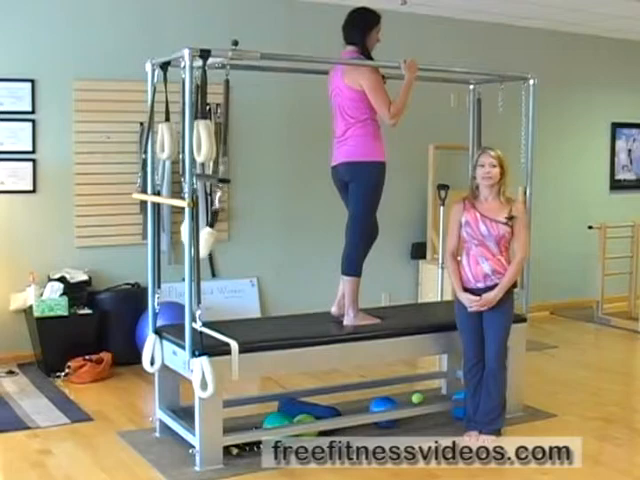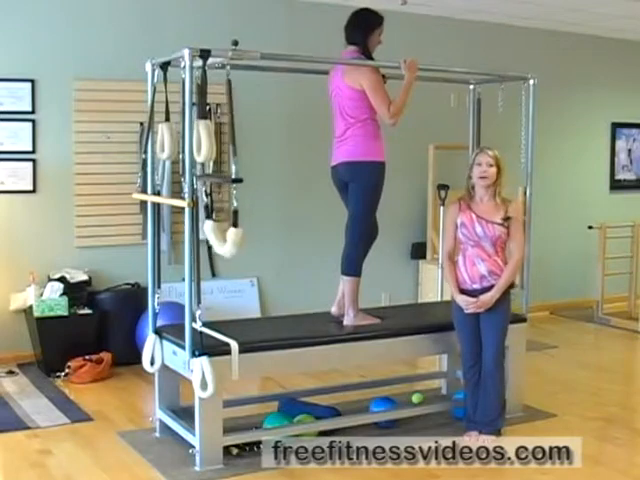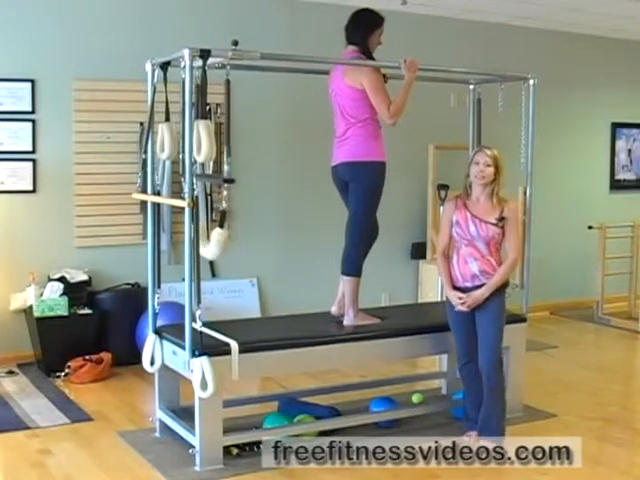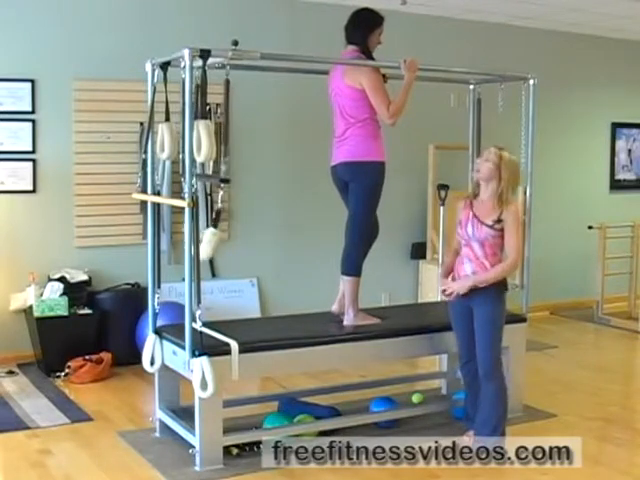
dt=0.5s
person 1, frame 1
left shoulder: (336, 70)
right shoulder: (363, 69)
right elbow: (390, 116)
right wrist: (409, 79)
left hip: (341, 162)
right hip: (364, 161)
left knee: (364, 230)
right knee: (359, 233)
left ankle: (341, 302)
right ankle: (352, 312)
person 1, frame 2
left shoulder: (337, 70)
right shoulder: (364, 69)
right elbow: (390, 116)
left wrist: (378, 81)
right wrist: (408, 79)
left hip: (340, 162)
right hip: (364, 161)
left knee: (364, 231)
right knee: (358, 233)
left ankle: (341, 303)
right ankle: (352, 312)
person 1, frame 3
left shoulder: (337, 70)
right shoulder: (364, 69)
right elbow: (390, 115)
left wrist: (378, 82)
right wrist: (409, 79)
left hip: (341, 162)
right hip: (364, 161)
left knee: (365, 230)
right knee: (358, 233)
left ankle: (341, 303)
right ankle: (351, 312)
person 1, frame 4
left shoulder: (337, 69)
right shoulder: (364, 68)
right elbow: (390, 115)
left wrist: (378, 81)
right wrist: (408, 80)
left hip: (341, 162)
right hip: (364, 161)
left knee: (365, 230)
right knee: (359, 233)
left ankle: (342, 301)
right ankle: (352, 312)
person 2, frame 1
left shoulder: (514, 208)
right shoulder: (461, 207)
left elbow: (520, 255)
right elbow: (450, 254)
left wrist: (497, 293)
right wrist: (460, 292)
left hip: (500, 294)
right hip: (467, 294)
left knee: (495, 360)
right knee: (472, 360)
left ankle: (490, 425)
right ankle: (473, 421)
person 2, frame 2
left shoulder: (510, 209)
right shoulder: (457, 208)
left elbow: (516, 257)
right elbow: (447, 255)
left wrist: (494, 295)
right wrist: (456, 294)
left hip: (496, 295)
right hip: (464, 296)
left knee: (492, 362)
right knee: (471, 361)
left ankle: (490, 426)
right ankle: (473, 423)
person 2, frame 3
left shoulder: (507, 209)
right shoulder: (453, 206)
left elbow: (513, 257)
right elbow: (441, 252)
left wrist: (483, 292)
right wrist: (449, 290)
left hip: (490, 294)
right hip: (458, 293)
left knee: (489, 362)
right knee: (467, 361)
left ankle: (491, 432)
right ankle: (474, 423)
person 2, frame 4
left shoulder: (509, 210)
right shoulder: (464, 205)
left elbow: (512, 261)
left wrist: (472, 281)
right wrist: (445, 274)
left hip: (488, 295)
right hip: (459, 294)
left knee: (488, 366)
right knee: (468, 363)
left ankle: (490, 437)
right ankle: (475, 425)
